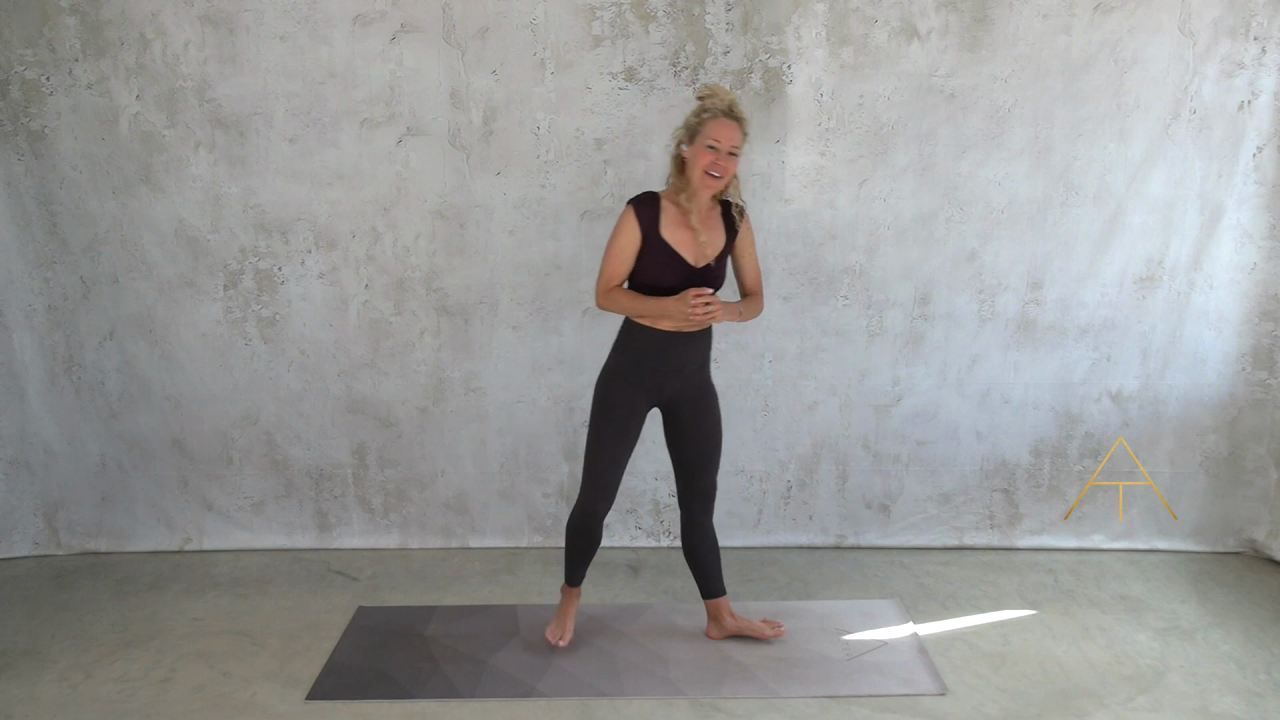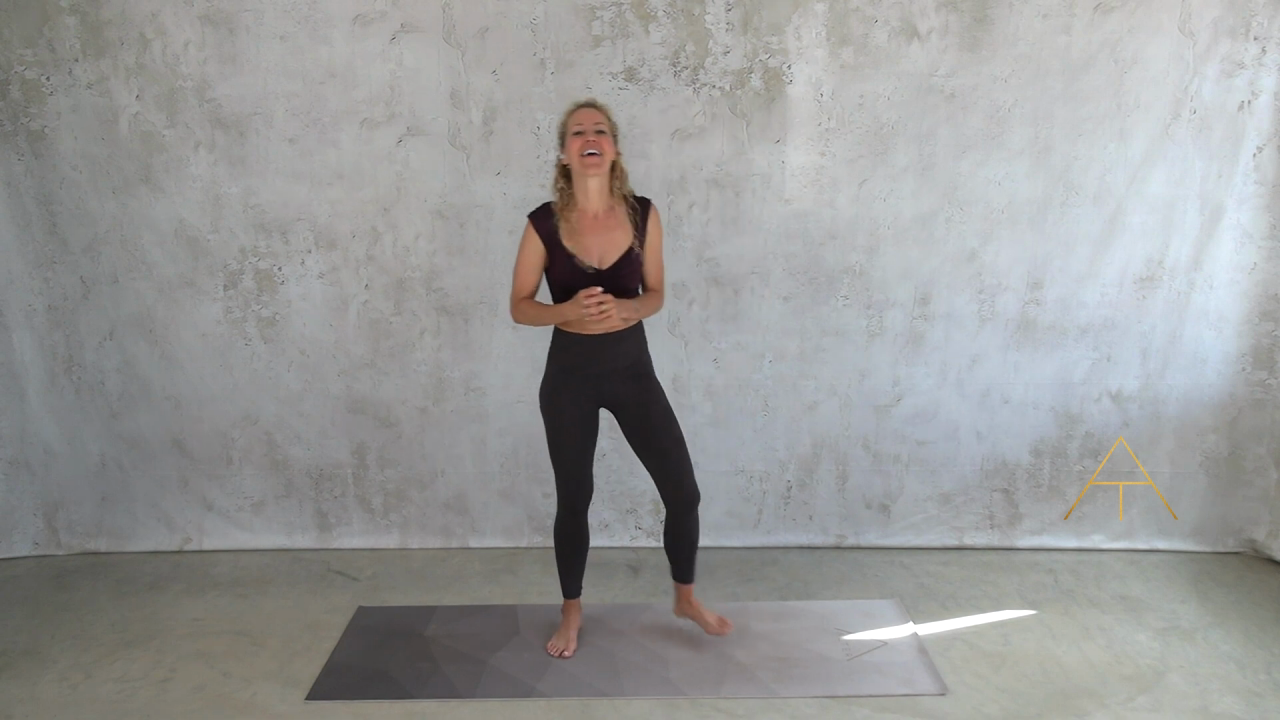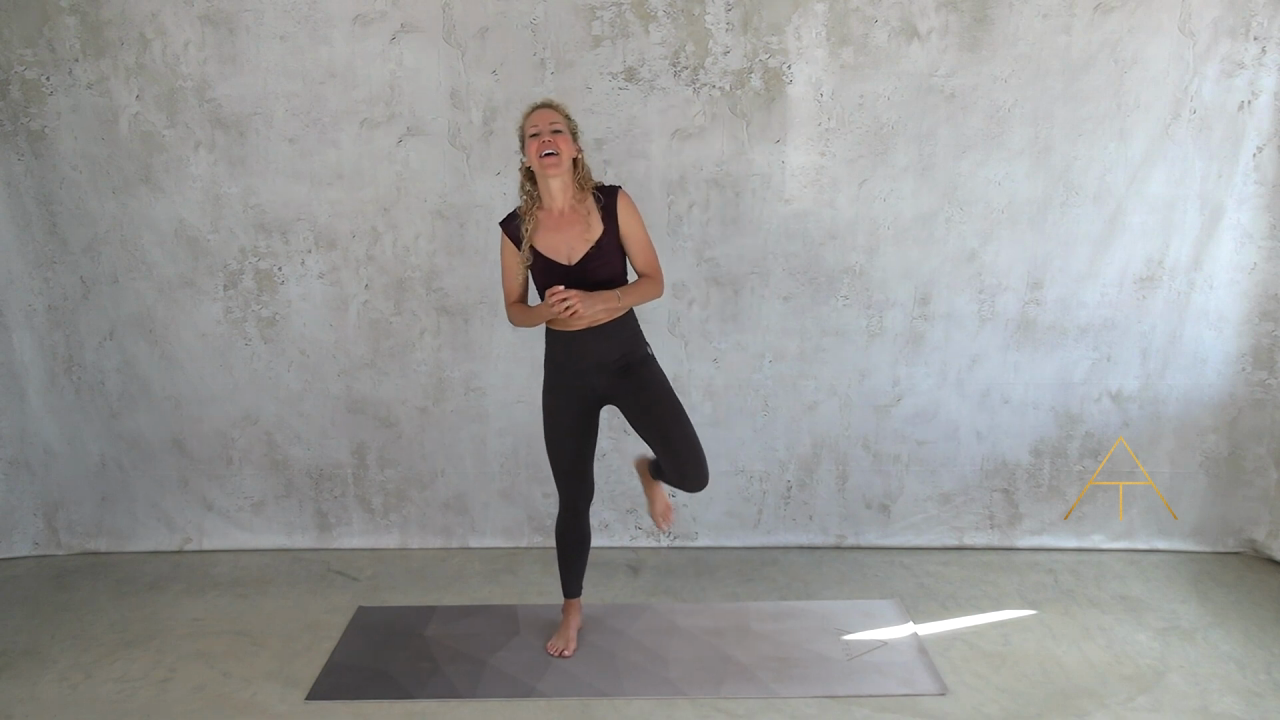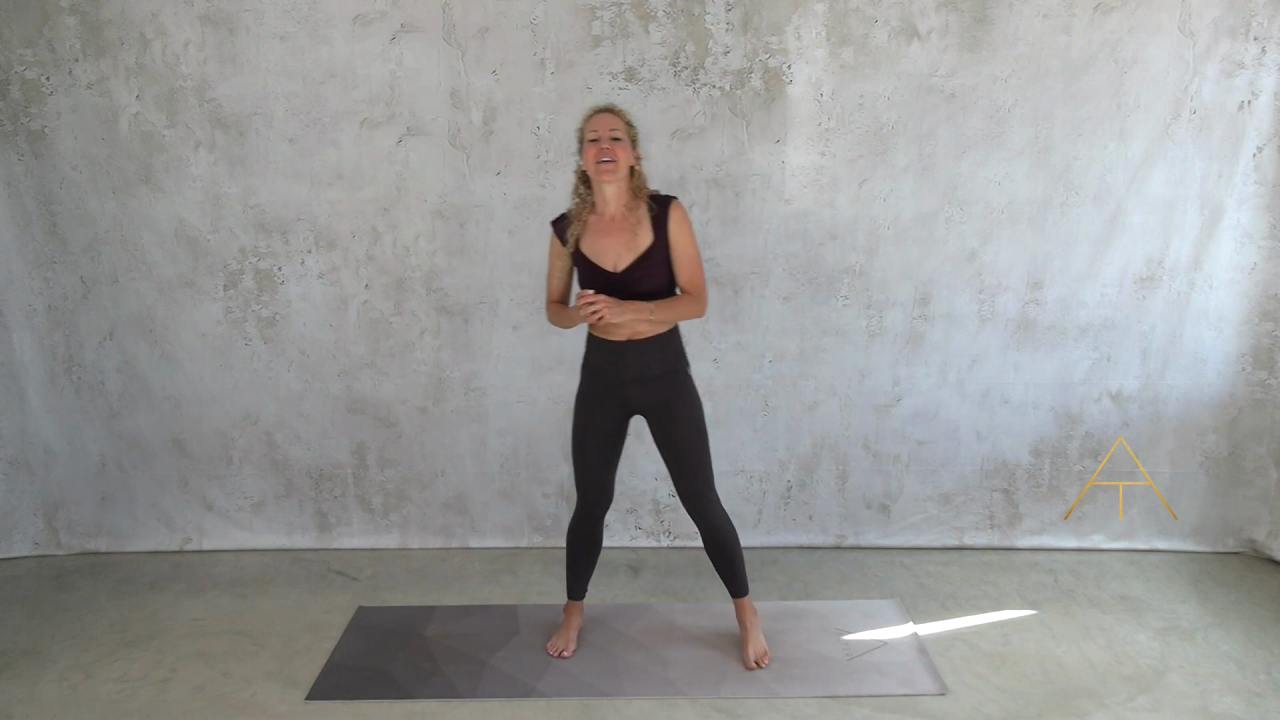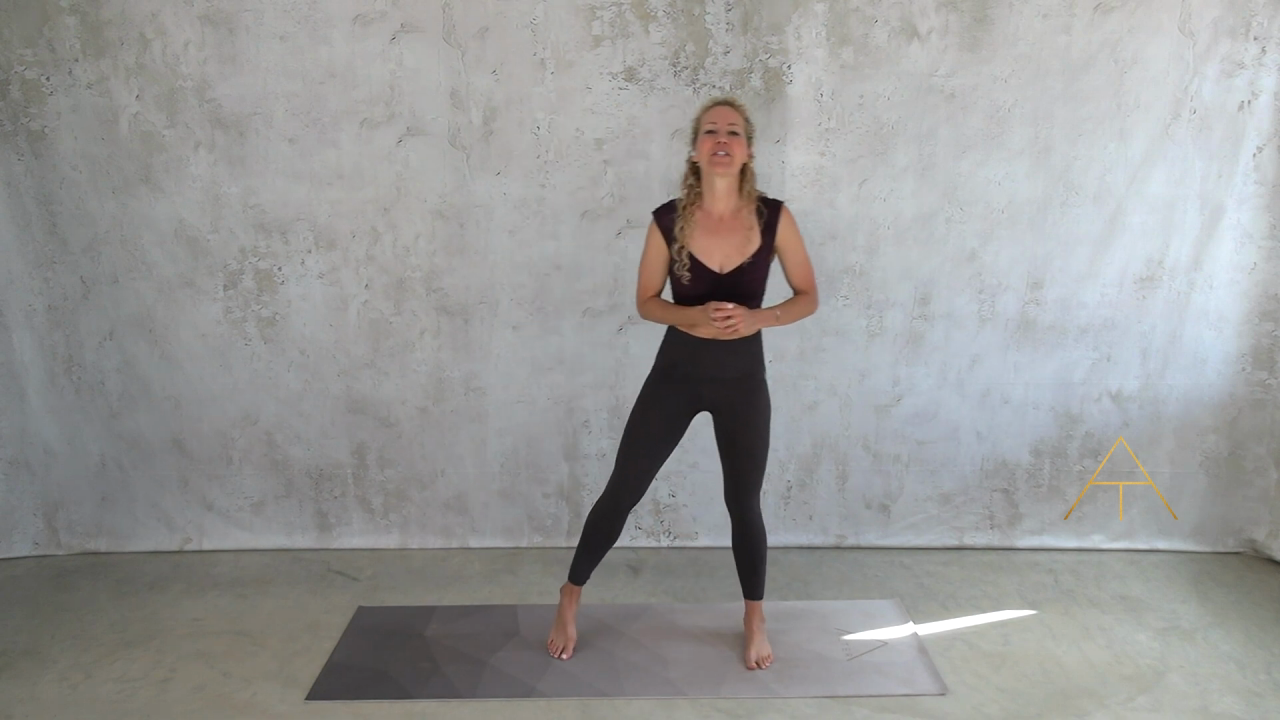
dt=0.4s
person 1, frame 1
left shoulder: (734, 220)
right shoulder: (643, 212)
left elbow: (755, 298)
right elbow: (607, 294)
left wrist: (728, 310)
right wrist: (672, 306)
left hip: (693, 375)
right hip: (632, 368)
left knee: (699, 500)
right knee: (596, 495)
left ankle: (720, 615)
right ankle: (571, 595)
person 1, frame 2
left shoulder: (642, 215)
right shoulder: (543, 222)
left elbow: (655, 294)
right elbow: (519, 307)
left wrist: (625, 309)
right wrist: (568, 310)
left hip: (632, 367)
right hip: (570, 373)
left knee: (683, 489)
right knee: (574, 498)
left ankle: (685, 596)
right ankle: (571, 612)
person 1, frame 3
left shoulder: (614, 202)
right shoulder: (516, 228)
left elbow: (653, 281)
right elbow: (515, 309)
left wrist: (596, 301)
right wrist: (545, 311)
left hip: (628, 355)
right hip: (565, 367)
left knee: (691, 474)
right knee: (574, 498)
left ankle: (651, 471)
right ankle: (571, 611)
person 1, frame 4
left shoulder: (667, 213)
right shoulder: (567, 228)
left elbow: (695, 301)
right elbow: (553, 308)
left wrist: (627, 309)
right wrist: (578, 313)
left hip: (665, 371)
right hip: (601, 376)
left knee: (702, 501)
right knee: (591, 502)
left ankle: (746, 613)
right ankle: (573, 613)
person 1, frame 5
left shoulder: (774, 217)
right shoulder: (667, 220)
left elbow: (808, 297)
right elbow: (646, 302)
left wrist: (757, 317)
right wrist: (696, 315)
left hip: (743, 374)
right hip: (677, 369)
left knee: (744, 503)
right knee: (623, 489)
left ankle: (754, 618)
right ankle: (571, 595)
